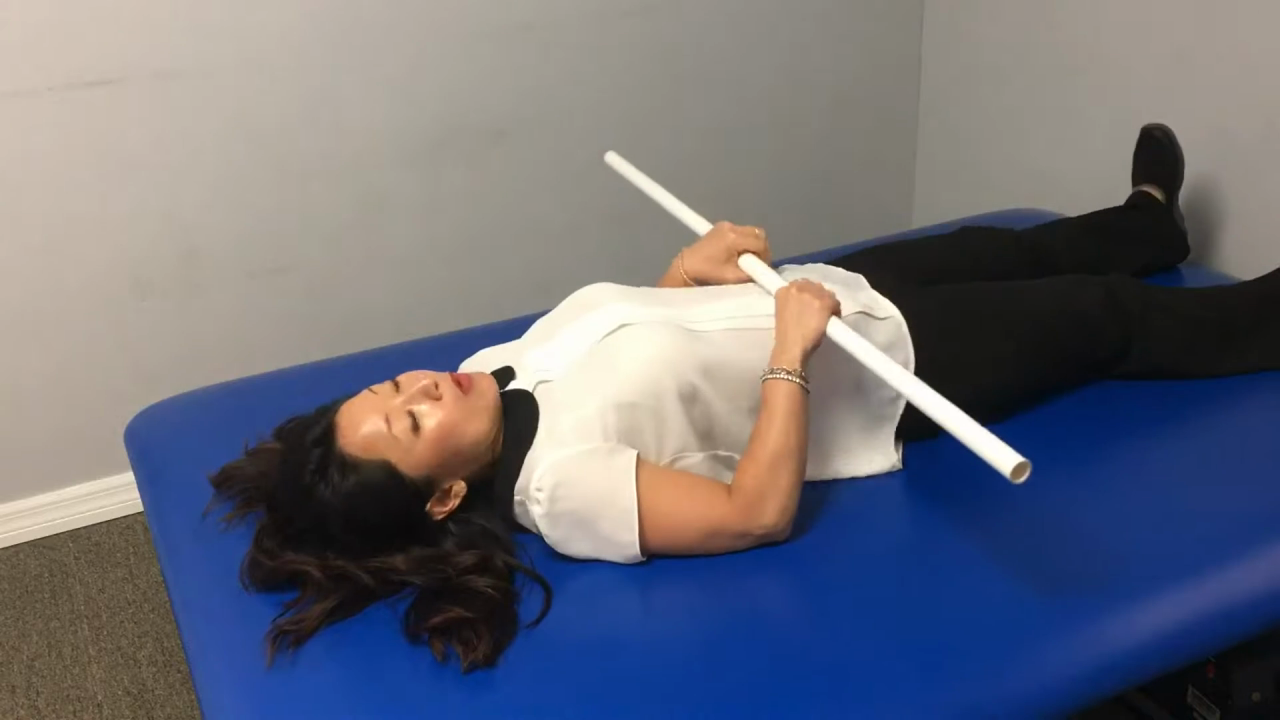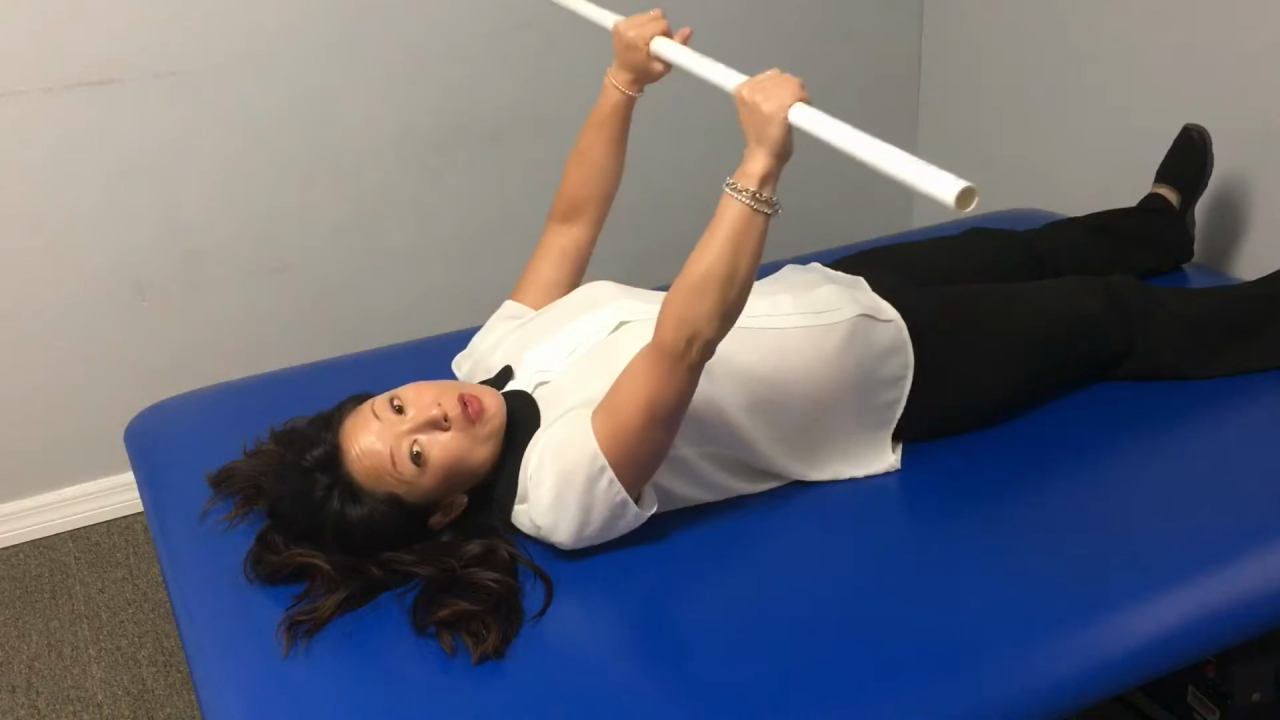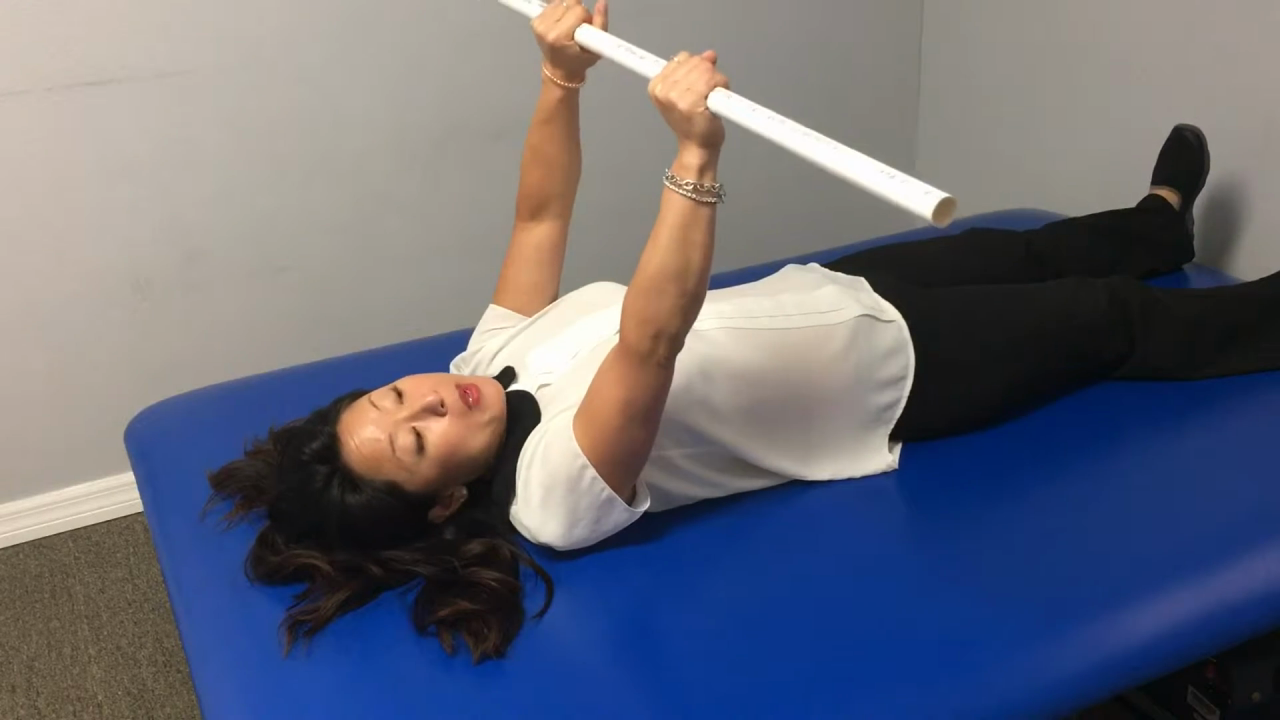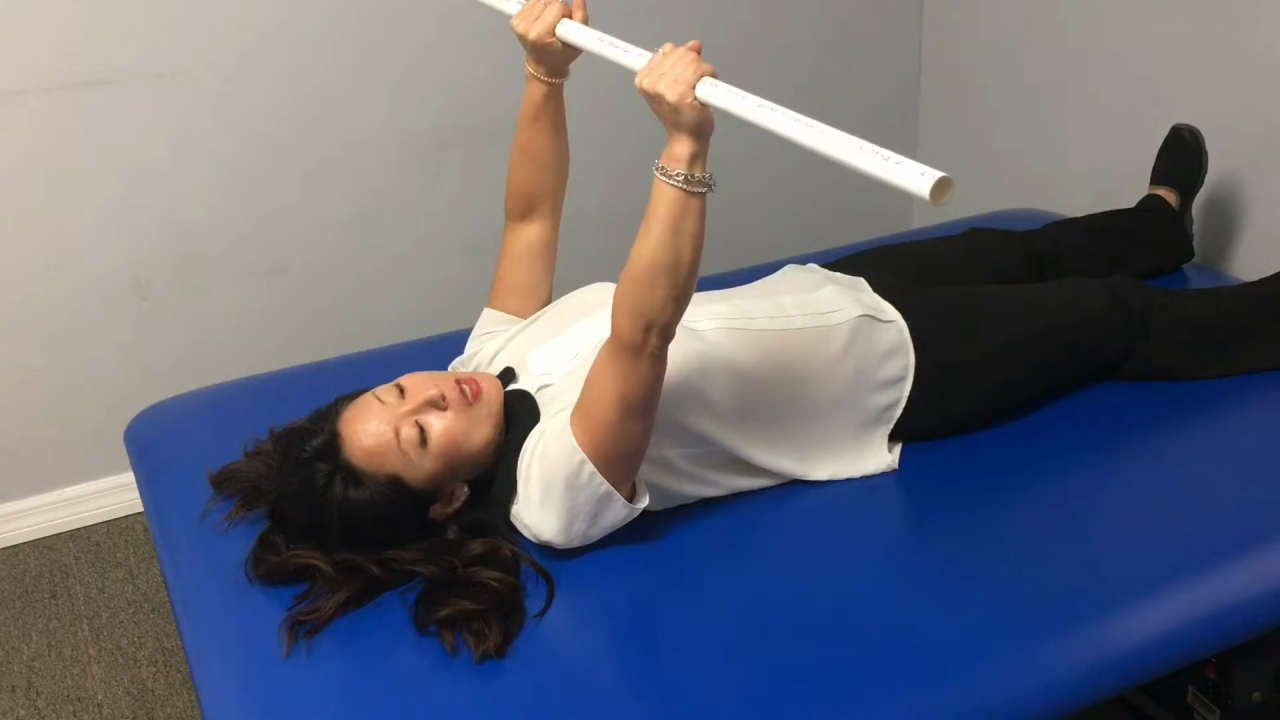
dt=1s
person 1, frame 1
left shoulder: (490, 366)
right shoulder: (559, 488)
right elbow: (757, 513)
left wrist: (689, 273)
right wrist: (790, 351)
left hip: (830, 287)
right hip: (885, 369)
left knee: (1009, 249)
right knee: (1108, 321)
left ankle: (1144, 223)
person 1, frame 2
left shoulder: (495, 357)
right shoulder: (565, 487)
left elbow: (572, 221)
right elbow: (687, 338)
right wrist: (760, 162)
left hip: (831, 292)
right hip: (888, 373)
left knee: (1010, 249)
right knee: (1112, 322)
left ankle: (1160, 221)
person 1, frame 3
left shoulder: (494, 357)
right shoulder: (557, 492)
left elbow: (542, 214)
right elbow: (651, 342)
right wrist: (696, 155)
left hip: (831, 290)
right hip: (893, 366)
left knee: (1011, 250)
right knee: (1114, 322)
left ankle: (1159, 223)
person 1, frame 4
left shoulder: (494, 358)
right shoulder: (559, 490)
left elbow: (531, 217)
right elbow: (642, 333)
right wrist: (683, 145)
left hip: (828, 292)
right hip: (891, 369)
left knee: (1014, 251)
right knee: (1115, 324)
left ankle: (1159, 222)
